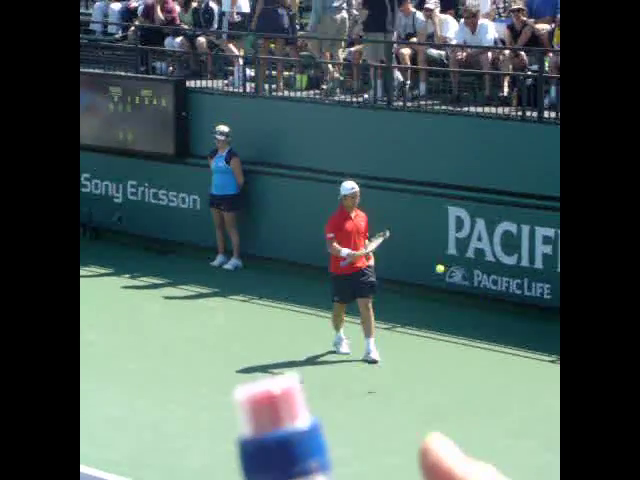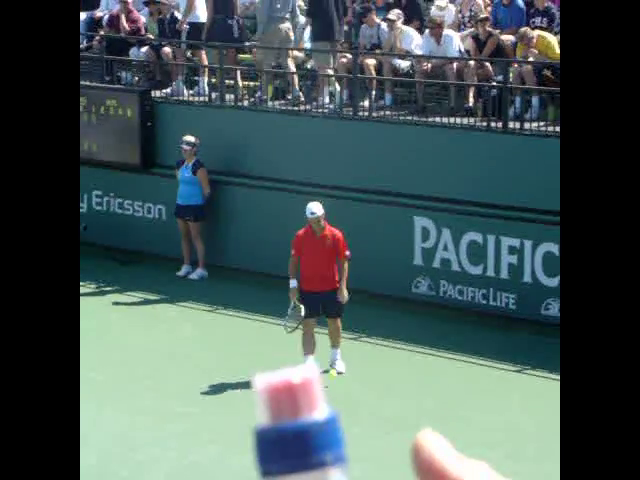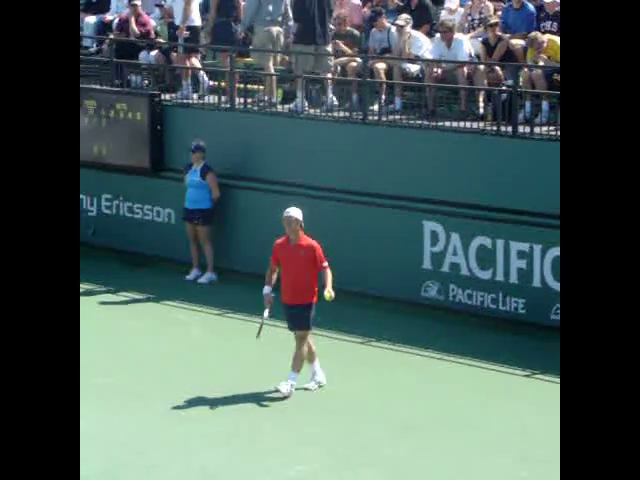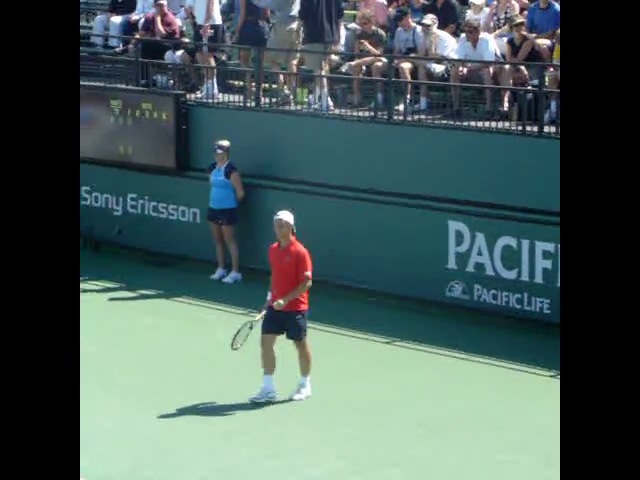
dt=0.5s
person 1, frame 1
left shoulder: (362, 216)
right shoulder: (335, 219)
right elbow: (331, 245)
left wrist: (370, 258)
right wrist: (346, 253)
left hip: (362, 269)
right hip: (341, 272)
left knee: (366, 306)
right knee: (339, 307)
left ankle: (370, 348)
right ankle: (339, 338)
person 1, frame 2
left shoulder: (336, 235)
right shoulder: (300, 237)
left elbow: (344, 261)
right elbow: (294, 261)
left wrist: (343, 287)
right wrist: (293, 284)
left hip: (331, 289)
right hip: (307, 289)
left knee: (334, 324)
right knee: (308, 326)
left ankle: (336, 358)
person 1, frame 3
left shoulder: (312, 246)
right shoulder: (278, 245)
left elbow: (325, 269)
right elbow: (272, 269)
left wrist: (328, 287)
right wrist: (267, 290)
left hip: (306, 301)
right hip: (288, 300)
left knee: (301, 339)
right knee: (302, 338)
left ankle: (291, 382)
right ankle: (318, 374)
person 1, frame 4
left shoulder: (300, 252)
right shoulder: (273, 250)
left elbow: (307, 282)
left wrist: (286, 299)
right wrist: (270, 296)
left hip: (295, 308)
right hip: (276, 306)
left knee: (301, 345)
right knee: (265, 343)
left ankle: (305, 385)
right ankle: (268, 389)
person 2, frame 1
left shoulder: (232, 156)
right shoulder: (213, 154)
left elbow: (240, 179)
left wrist: (234, 191)
left hip: (228, 196)
right hip: (215, 194)
left knee: (230, 228)
right knee: (218, 227)
left ankle: (236, 259)
right ankle: (221, 256)
person 2, frame 2
left shoulder: (198, 167)
right shoulder: (180, 165)
left elbow: (206, 190)
left wrist: (198, 201)
left hip: (194, 207)
right hip: (180, 204)
left knee: (196, 237)
right knee: (184, 237)
left ankle: (201, 269)
right ankle: (186, 266)
person 2, frame 3
left shoulder: (207, 171)
right shoulder: (188, 168)
left elbow: (216, 193)
left wrist: (206, 203)
left hip: (202, 211)
right hip: (189, 208)
left knee: (204, 241)
right knee: (192, 240)
left ankle: (210, 272)
right ankle: (195, 269)
person 2, frame 4
left shoulder: (231, 170)
right shoulder: (212, 168)
left elbow: (240, 193)
left wrist: (231, 203)
left hip: (227, 210)
right hip: (213, 208)
left knee: (229, 241)
right knee: (217, 240)
left ankle: (235, 272)
right ankle: (221, 269)
